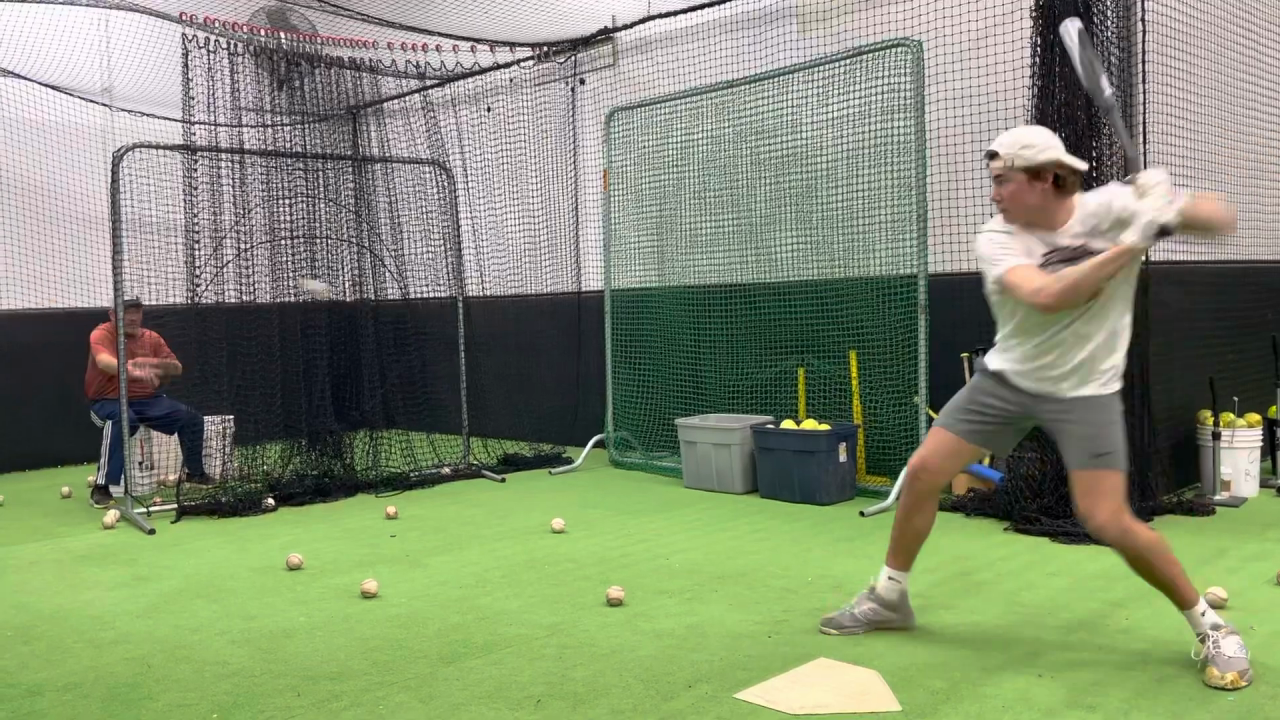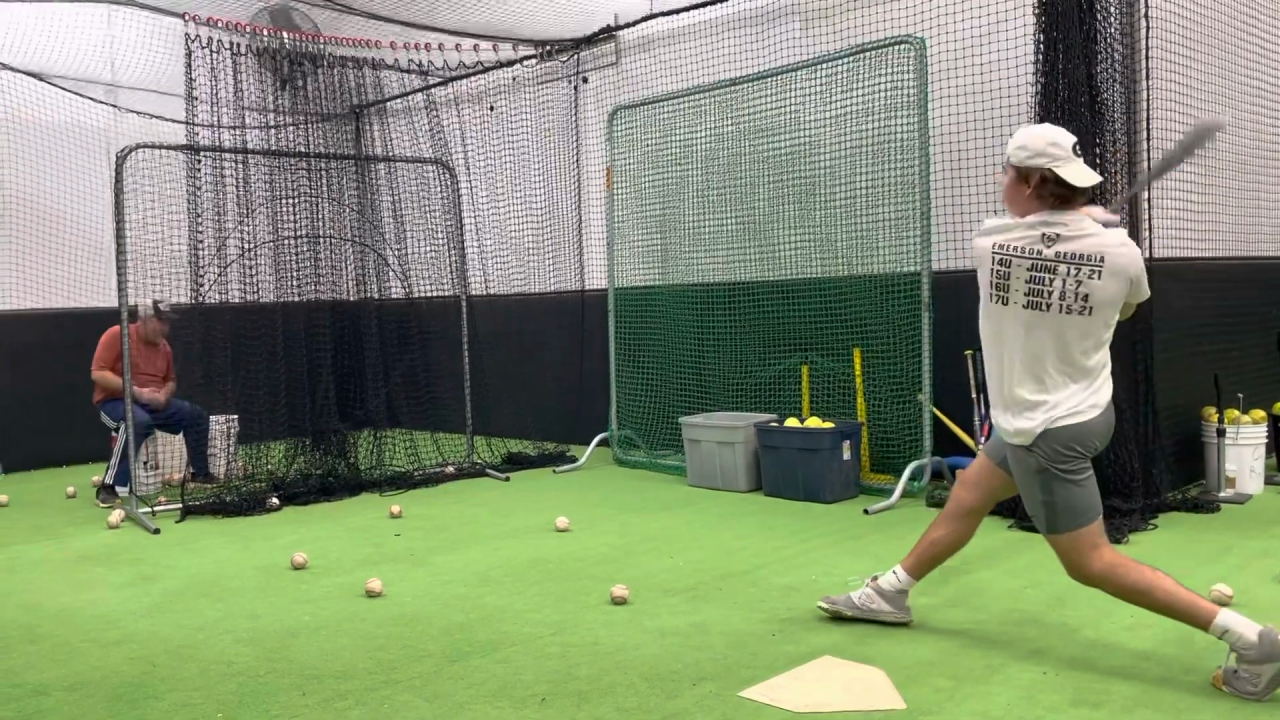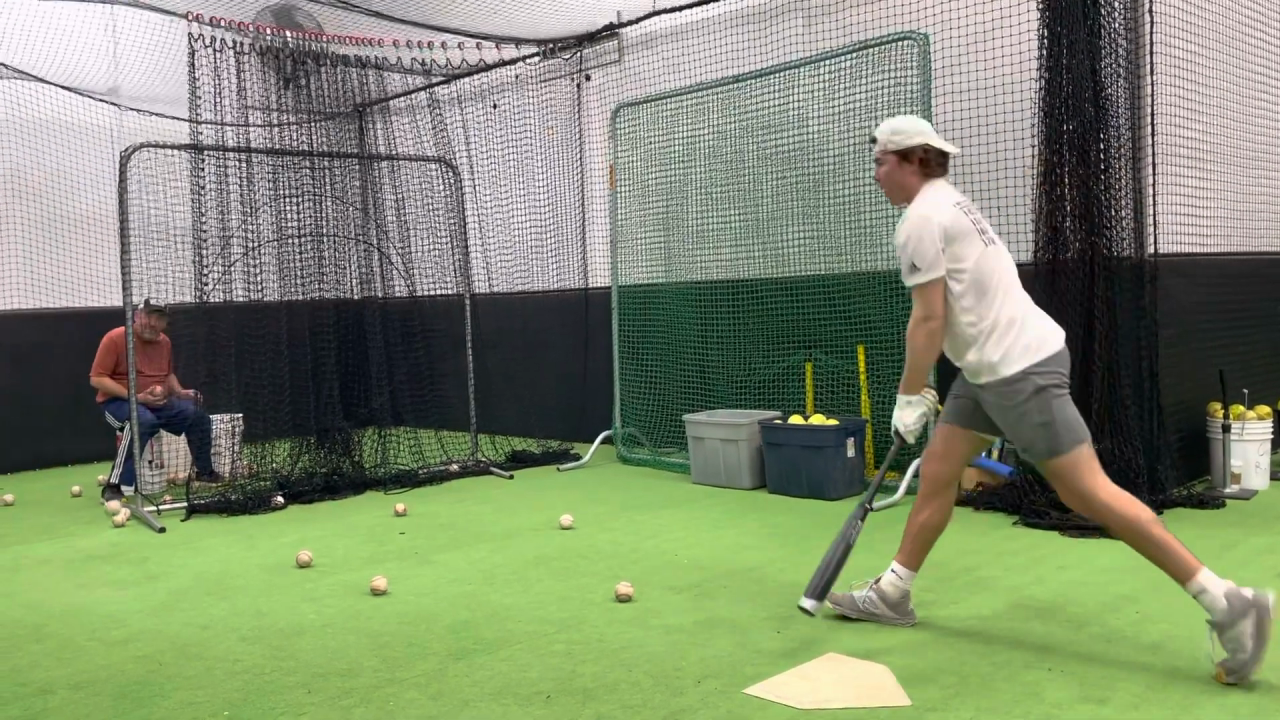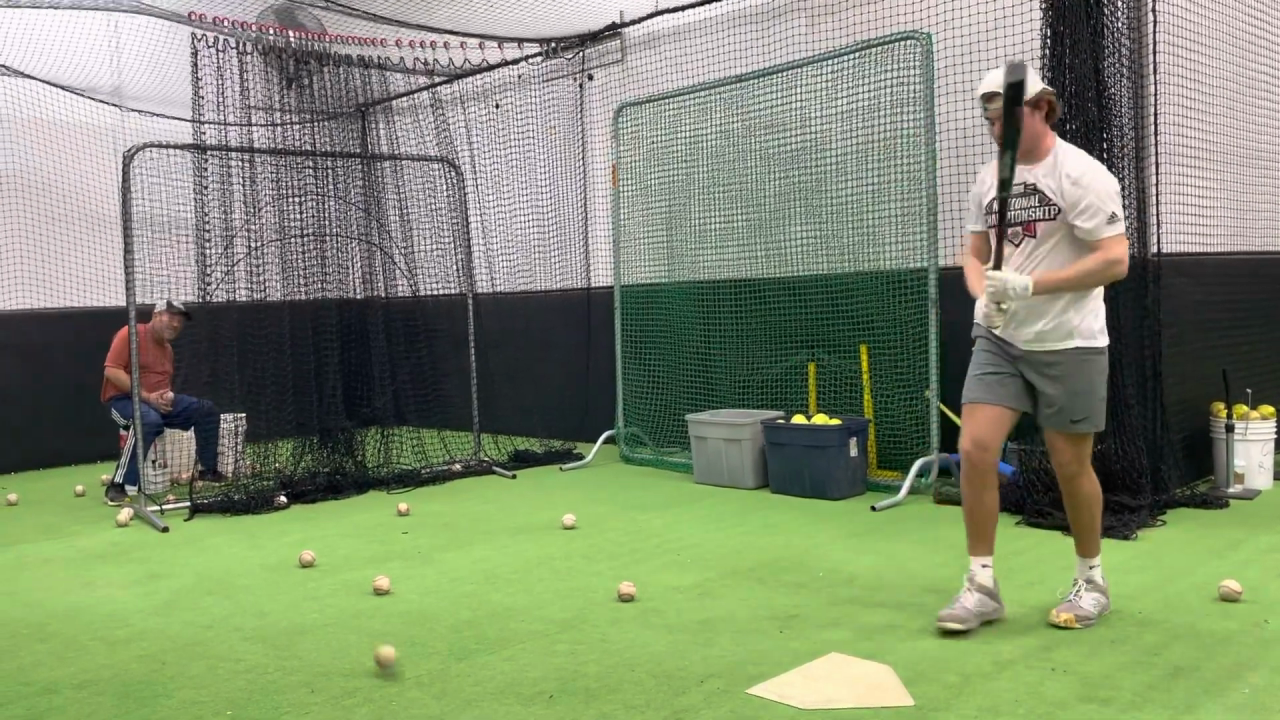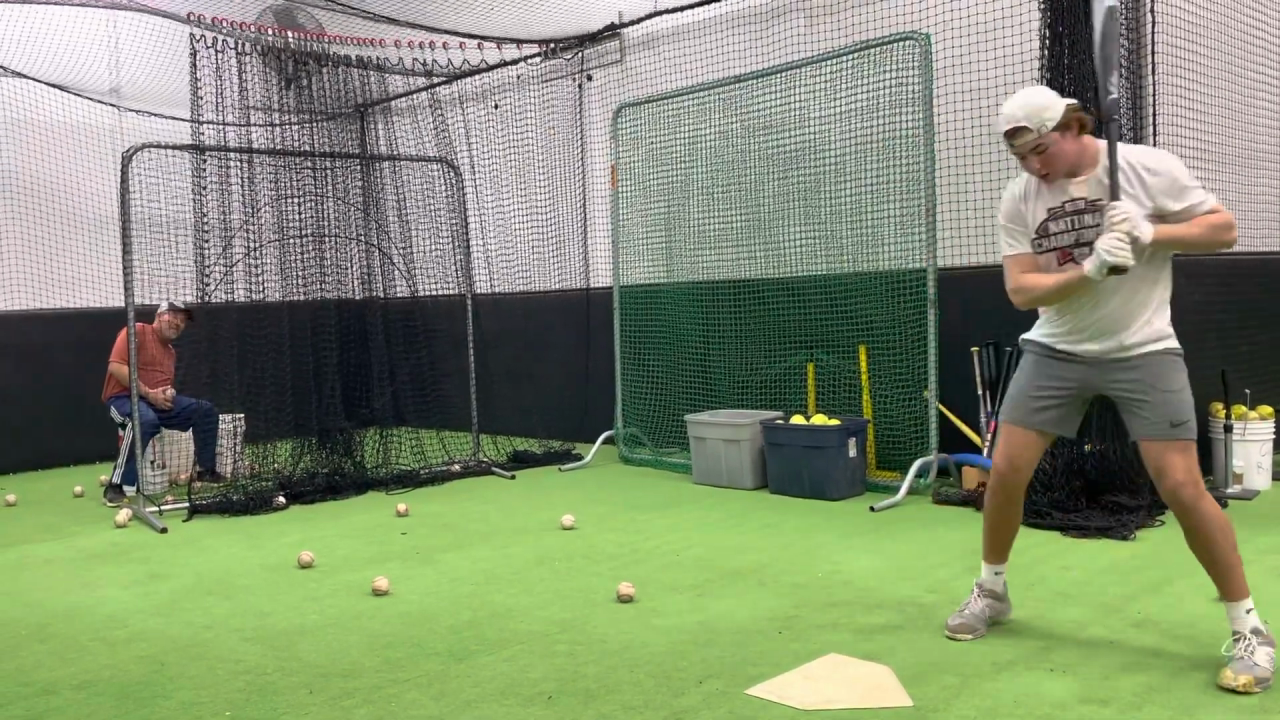
dt=1s
person 1, frame 1
left shoulder: (1113, 208)
right shoulder: (999, 236)
left elbow: (1221, 221)
right elbow: (1045, 296)
left wrist: (1170, 208)
right wrist: (1135, 241)
left hip: (1084, 390)
right hip: (1007, 378)
left knee: (1108, 522)
right knee: (923, 473)
left ankle: (1210, 625)
right ankle: (888, 596)
person 1, frame 2
left shoulder: (989, 241)
right shoulder: (1120, 249)
left wrist: (1083, 219)
left hip: (1046, 428)
right hip: (1078, 411)
left knee: (1090, 564)
right knee: (965, 498)
right ankle: (887, 592)
person 1, frame 3
left shoulder: (920, 218)
right shoulder: (946, 204)
left elbow: (930, 320)
left wrist: (908, 397)
right wrist: (923, 391)
left hip: (1022, 366)
right hip: (985, 368)
left knee: (1087, 492)
right knee: (936, 470)
left ankle: (1229, 604)
right ankle: (892, 592)
person 1, frame 4
left shoulder: (1082, 174)
right shoulder: (989, 177)
left elbow: (1114, 262)
right elbow: (974, 256)
left wrist: (1029, 284)
right wrist: (984, 295)
left hip: (1070, 343)
right hip: (999, 340)
left knee: (1070, 465)
right knee: (975, 451)
left ankle: (1091, 582)
right ankle: (982, 586)
person 1, frame 5
left shoulder: (1150, 167)
right shoulder: (1020, 197)
left elbow: (1224, 230)
right elbow: (1021, 290)
left wrist: (1153, 233)
right wrist: (1090, 272)
left hip: (1144, 351)
right hip: (1056, 348)
left knee: (1182, 487)
right knee: (1007, 469)
right ankle: (991, 589)
person 2, frame 1
left shoulder: (152, 338)
right shoulder: (103, 333)
left elbow: (176, 368)
right elbow: (104, 362)
left wrist: (153, 362)
right wrist: (135, 372)
left hip: (147, 401)
right hip: (107, 402)
left knee: (191, 417)
right knee: (122, 420)
left ankle: (195, 474)
right ankle: (103, 487)
person 2, frame 2
left shoulder: (164, 346)
right shoulder: (116, 335)
left elbow: (170, 381)
right elbow: (98, 373)
left wrist: (164, 394)
right wrist: (136, 391)
left hip: (153, 402)
right hip: (115, 400)
left knee: (196, 415)
right knee: (139, 421)
left ankle: (200, 473)
right ankle: (110, 487)
person 2, frame 3
left shoulder: (164, 342)
right shoulder: (115, 339)
right elbow: (97, 379)
left wrist: (181, 393)
right wrist: (137, 397)
left hip: (157, 401)
right hip: (119, 401)
left knee: (198, 417)
right knee: (144, 421)
left ankle: (204, 472)
right ankle: (115, 486)
person 2, frame 4
left shoulder: (168, 349)
right shoulder: (132, 334)
right elbow: (112, 371)
left wrist: (167, 397)
right wrist: (146, 397)
left hip: (159, 401)
right hip: (124, 399)
left knee: (206, 410)
right knee: (150, 421)
left ankle: (208, 470)
right ankle: (119, 485)
person 2, frame 5
left shoulder: (170, 351)
right shoulder: (136, 331)
right elbow: (116, 366)
left wrist: (168, 395)
right wrist: (148, 393)
left hip: (159, 401)
right hip: (124, 397)
left knee: (206, 411)
right knee: (146, 420)
left ankle: (206, 471)
right ankle: (117, 486)
